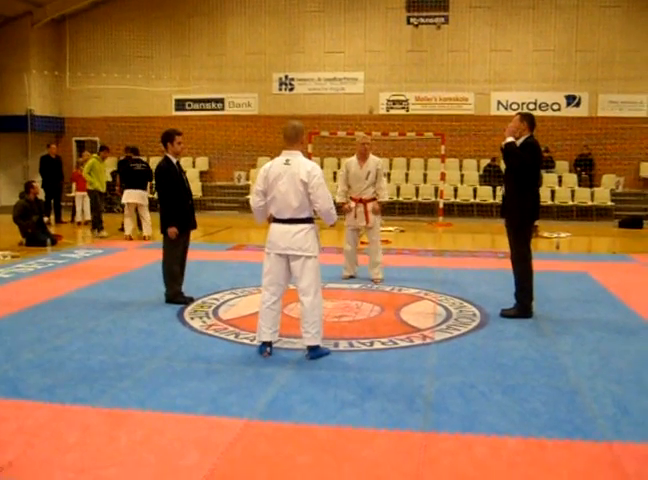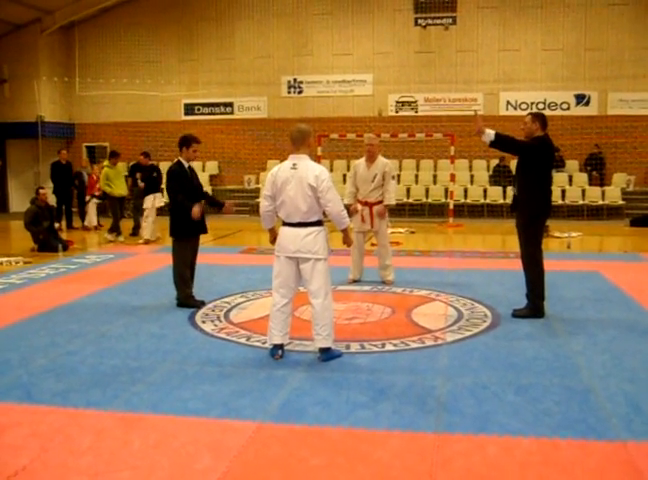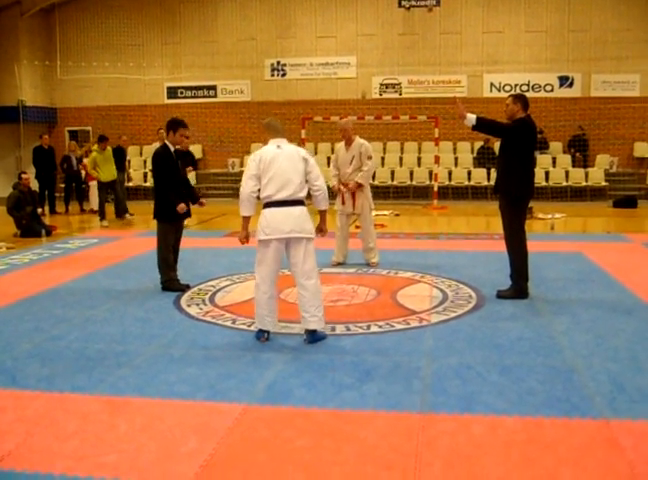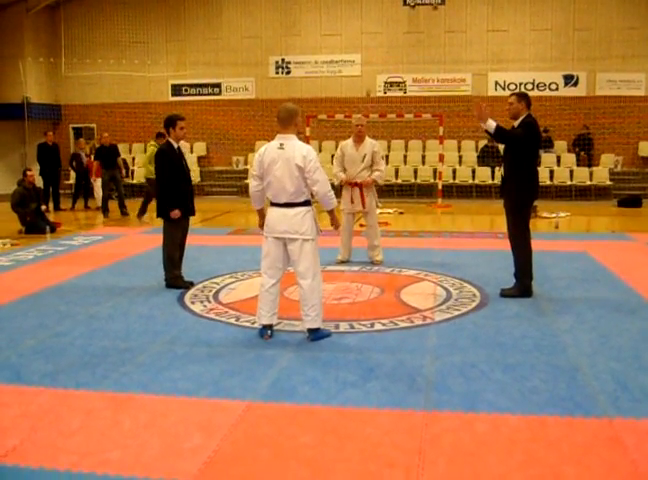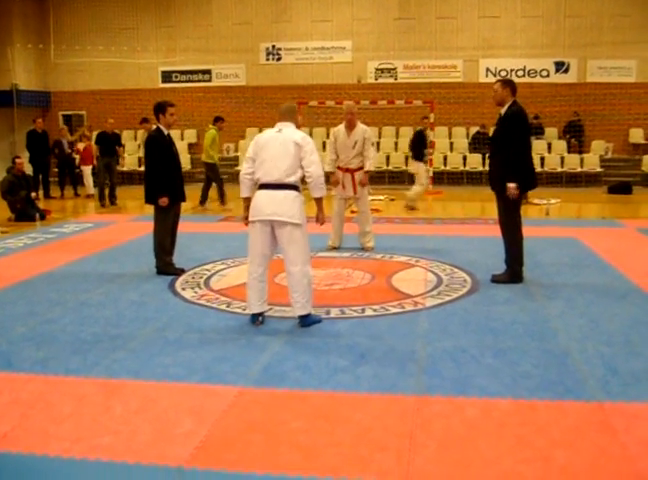
dt=1s
person 1, frame 1
left shoulder: (268, 168)
right shoulder: (310, 168)
left elbow: (257, 202)
right elbow: (324, 204)
right wrist: (331, 220)
left hip: (277, 233)
right hip: (303, 234)
left knee: (271, 290)
right knee: (309, 292)
left ankle: (266, 342)
right ankle: (313, 345)
person 1, frame 2
left shoulder: (276, 172)
right shoulder: (318, 171)
left elbow: (266, 207)
right elbow: (333, 206)
left wrist: (271, 231)
right wrist: (346, 232)
left hip: (286, 237)
right hip: (312, 237)
left knee: (281, 293)
right knee: (319, 294)
left ankle: (277, 345)
right ankle: (324, 347)
person 1, frame 3
left shoulder: (258, 156)
right shoulder: (302, 153)
left elbow: (248, 192)
right elbow: (319, 188)
left wrist: (244, 227)
right wrist: (323, 220)
left hip: (271, 218)
right hip: (299, 217)
left knee: (266, 277)
right knee: (307, 275)
left ankle: (264, 329)
right ankle: (312, 329)
person 1, frame 4
left shoulder: (263, 152)
right shoulder: (305, 151)
left elbow: (255, 188)
right elbow: (321, 187)
left wrist: (261, 215)
right wrist: (332, 214)
left hip: (274, 217)
right hip: (300, 217)
left knee: (270, 273)
right knee: (308, 275)
left ankle: (266, 325)
right ankle: (313, 327)
person 1, frame 5
left shoulder: (260, 138)
right shoulder: (302, 138)
left elbow: (246, 174)
right elbow: (315, 174)
left wrist: (246, 207)
right wrist: (320, 209)
left hip: (261, 201)
right hip: (288, 201)
left knee: (257, 261)
right knee: (297, 262)
left ankle: (256, 312)
right ankle: (304, 314)
person 2, frame 1
left shoulder: (530, 145)
right shoulder: (523, 145)
left elbow: (516, 163)
right elbow: (511, 162)
left wrist: (510, 139)
right wrist: (508, 142)
left hip: (522, 209)
right hip: (518, 208)
left knee: (521, 257)
right knee: (520, 257)
left ankle: (524, 306)
right ankle: (523, 303)
person 2, frame 2
left shoulder: (542, 144)
right shoulder: (536, 145)
left elbow: (516, 146)
right elbow: (517, 147)
left wrist: (486, 133)
right wrist: (486, 133)
left hip: (533, 208)
right hip: (530, 206)
left knee: (531, 256)
right knee: (531, 256)
left ankle: (535, 306)
right ankle: (535, 304)
person 2, frame 3
left shoulder: (524, 125)
right shoulder: (519, 126)
left elbow: (500, 129)
right elbow: (500, 130)
left wrist: (467, 117)
right wrist: (468, 117)
left hip: (516, 190)
right hip: (513, 188)
left knee: (515, 238)
right knee: (514, 237)
left ankle: (519, 287)
right ankle: (519, 284)
person 2, frame 4
left shoulder: (529, 125)
right shoulder: (520, 125)
left elbow: (511, 138)
right elbow: (505, 138)
left wrist: (487, 122)
right wrist: (485, 122)
left hip: (521, 189)
right hip: (516, 188)
left knee: (519, 237)
right knee: (518, 236)
left ankle: (523, 285)
right ankle: (523, 283)
person 2, frame 5
left shoulder: (515, 114)
right shoulder: (509, 113)
left elbow: (517, 150)
left wrist: (513, 182)
left hip: (510, 179)
right hip: (503, 179)
left knee: (510, 224)
right knee: (509, 224)
left ankle: (514, 271)
right ankle: (513, 269)
person 3, frame 1
left shoulder: (176, 165)
right shoulder: (163, 168)
right elbow: (165, 199)
left wrist: (189, 218)
right wrist: (170, 224)
left hip: (183, 220)
right hip: (174, 222)
left knee: (181, 259)
right knee: (172, 259)
left ankle: (177, 291)
right ankle: (172, 293)
person 3, frame 2
left shoulder: (190, 170)
right shoulder: (174, 171)
left elbow: (200, 193)
right elbow: (176, 196)
left wrist: (220, 205)
right wrist: (191, 208)
left hip: (195, 224)
right hip: (183, 225)
left knee: (190, 262)
right knee: (182, 262)
left ankle: (186, 295)
right ankle: (184, 297)
person 3, frame 3
left shoulder: (176, 154)
right shoulder: (160, 154)
right elbow: (162, 183)
left wrist: (195, 198)
right wrist: (176, 203)
left hip: (178, 208)
right hip: (168, 209)
left knee: (174, 246)
right knee: (166, 246)
left ankle: (172, 279)
right ankle: (168, 280)
person 3, frame 4
left shoulder: (177, 150)
right shoulder: (164, 151)
right elbow: (164, 182)
left wrist: (185, 205)
right wrist: (172, 207)
left hip: (182, 205)
right hip: (174, 207)
left knee: (180, 243)
right knee: (172, 243)
left ankle: (177, 276)
right ankle: (172, 278)
person 3, frame 5
left shoulder: (166, 136)
right shoulder: (154, 138)
right elbow: (155, 169)
right wrist: (161, 194)
left hip: (173, 192)
right hip: (164, 193)
left knee: (171, 229)
right knee: (162, 229)
left ankle: (168, 262)
right ankle: (163, 264)
person 4, frame 1
left shoulder: (377, 162)
right shoulder: (348, 163)
left elbow: (381, 184)
right elbow: (343, 185)
left wrist: (379, 203)
right wrist: (343, 202)
left hip: (371, 205)
right hip: (354, 205)
left knee: (374, 241)
right knee: (350, 241)
left ankle: (376, 274)
right ankle: (350, 271)
person 4, frame 2
left shoulder: (385, 164)
right shoulder: (357, 165)
left elbow: (389, 187)
right elbow: (351, 186)
left wrist: (385, 206)
right wrist: (351, 204)
left hip: (377, 208)
right hip: (360, 208)
left knee: (383, 243)
right knee: (357, 243)
left ankle: (387, 275)
right ankle: (355, 274)
person 4, frame 3
left shoulder: (363, 145)
right shoulder: (338, 148)
left elbow: (369, 168)
right elbow: (334, 168)
left wrist: (356, 184)
right wrist: (336, 184)
left hip: (360, 191)
right hip: (344, 192)
left knee: (367, 226)
right knee: (341, 226)
left ankle: (371, 257)
right ankle: (339, 257)
person 4, frame 4
left shoulder: (373, 145)
right shoulder: (344, 145)
left elbow: (380, 167)
right elbow: (336, 166)
left wrist: (372, 180)
right wrist: (343, 178)
left hip: (367, 188)
right hip: (349, 189)
left knee: (372, 223)
right knee: (346, 224)
left ankle: (376, 255)
right ankle: (344, 255)
person 4, frame 5
left shoulder: (365, 131)
right shoulder: (336, 131)
left elbow: (369, 154)
right elbow: (332, 154)
left wrist: (365, 174)
right wrist: (333, 174)
left hip: (358, 175)
right hip: (341, 175)
left knee: (363, 209)
right knee: (338, 210)
left ankle: (367, 241)
right ankle: (334, 241)
